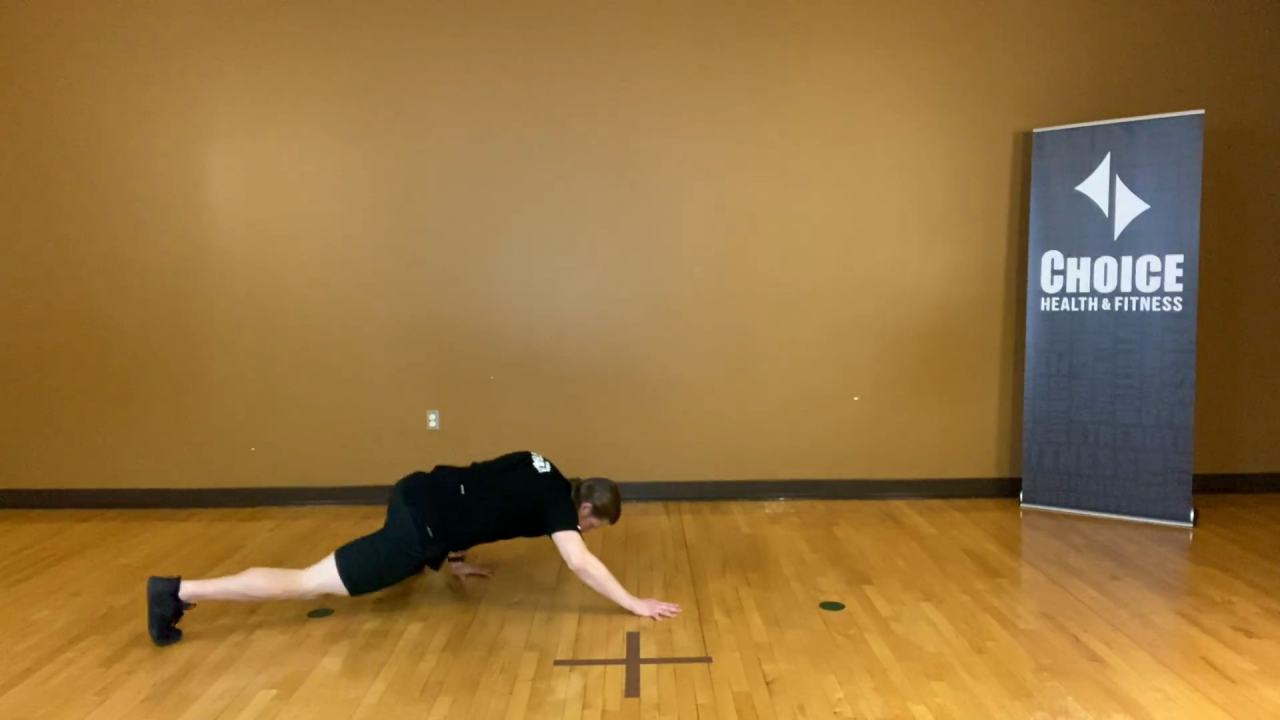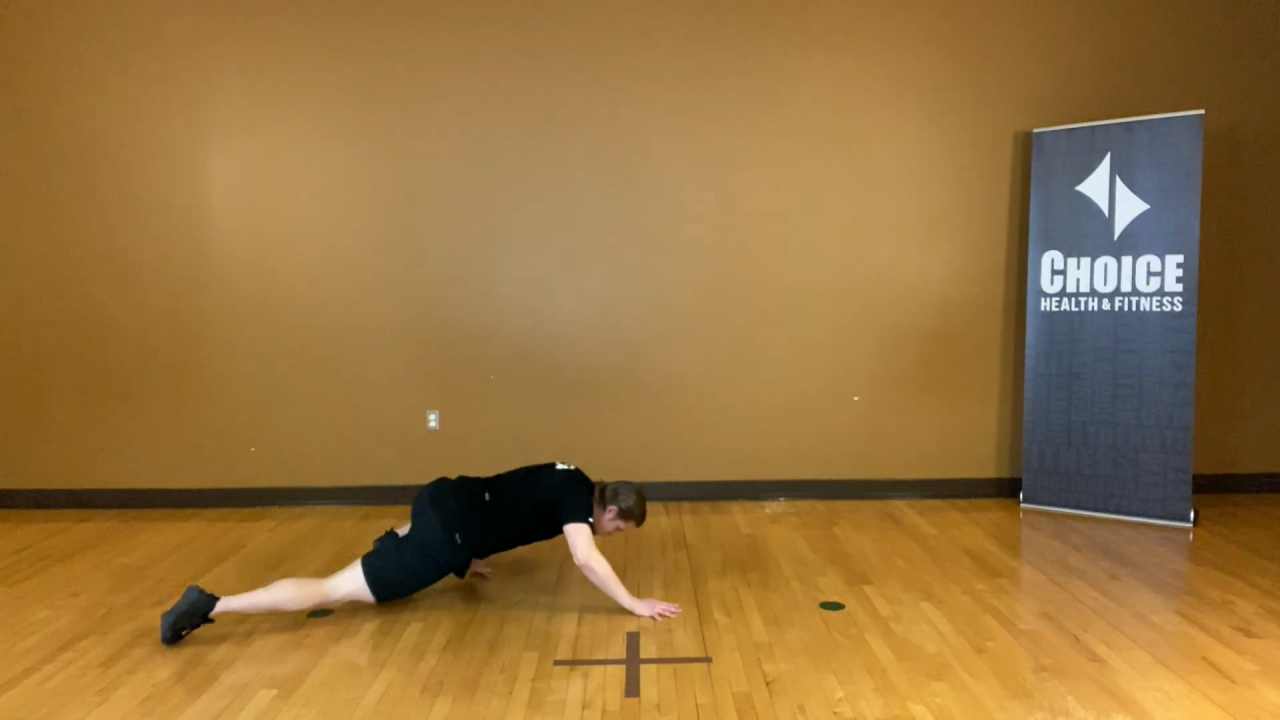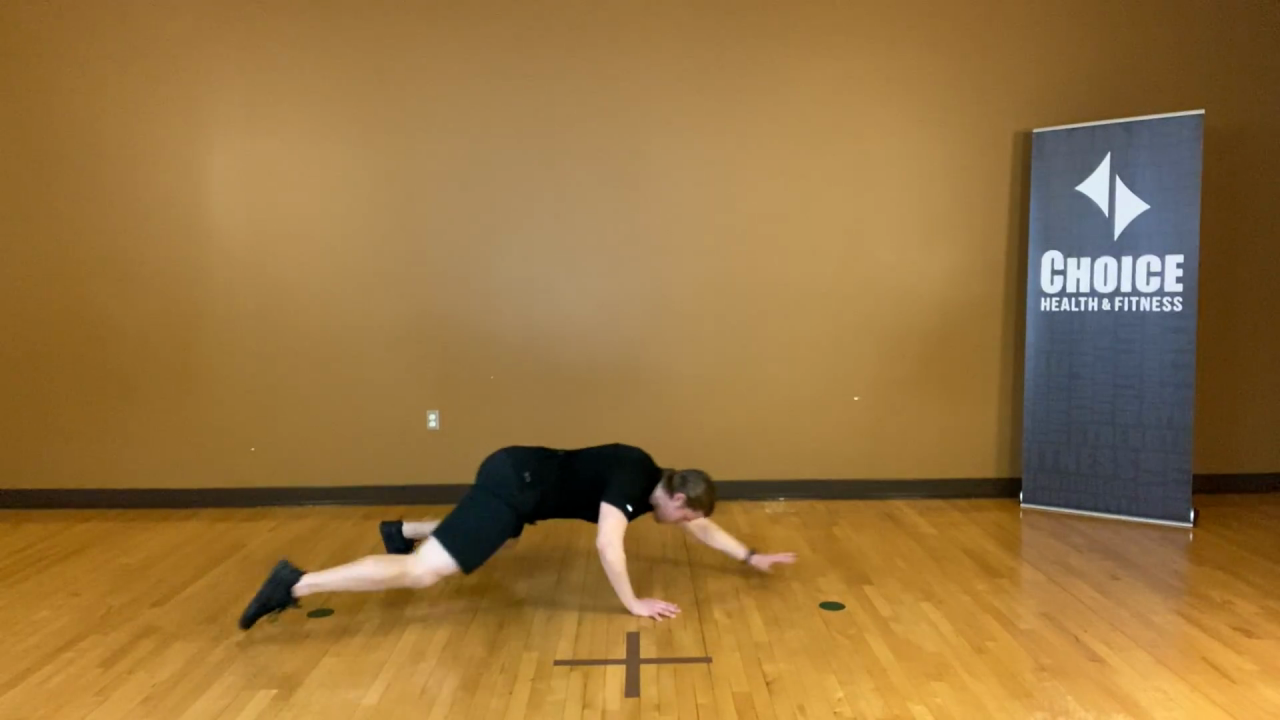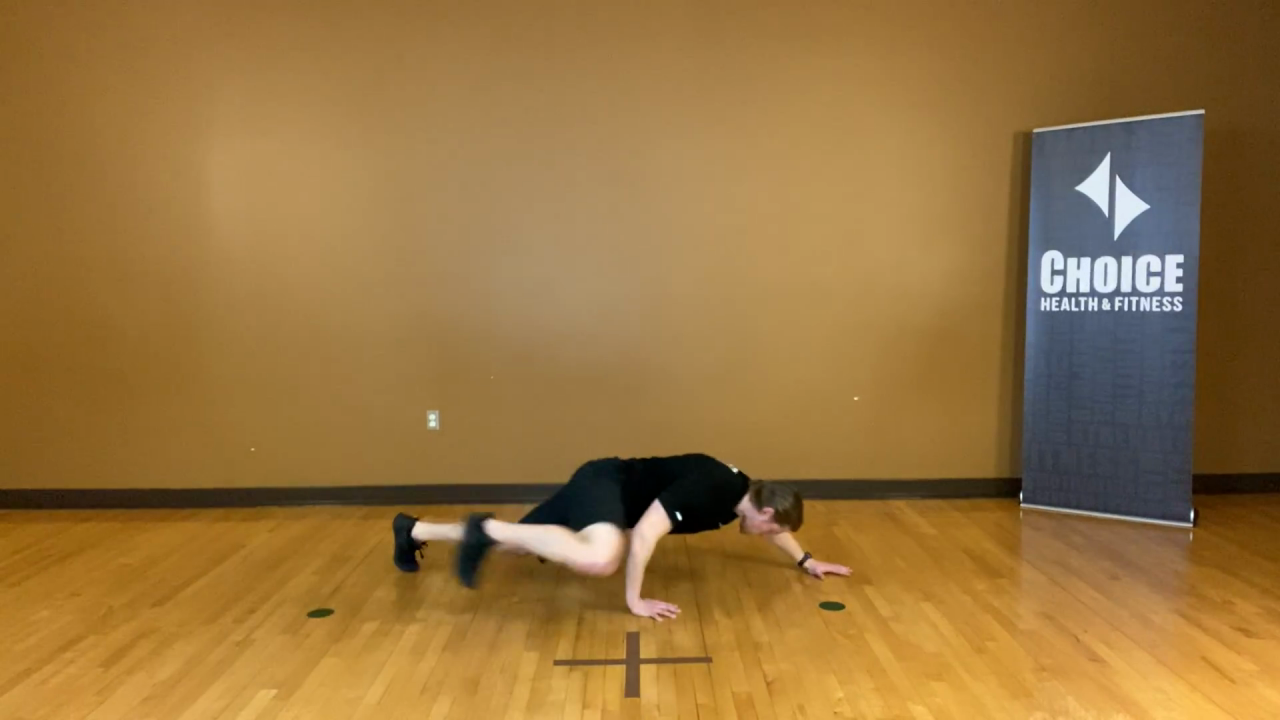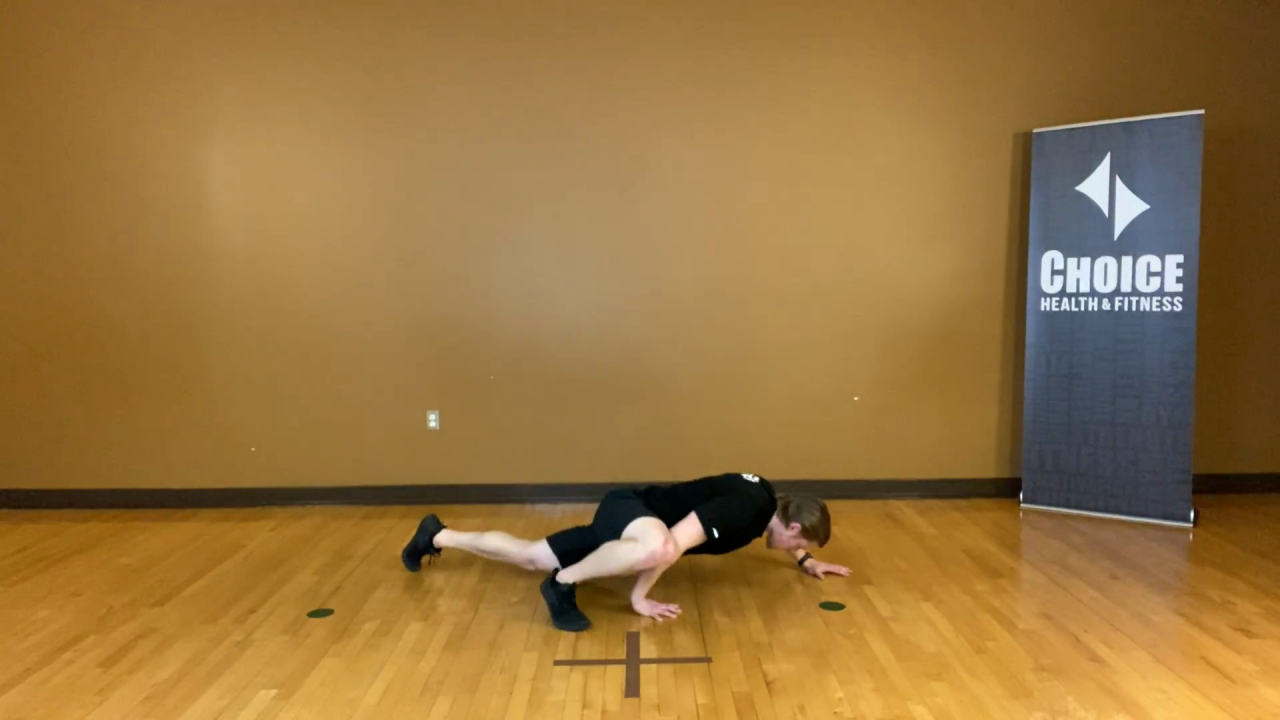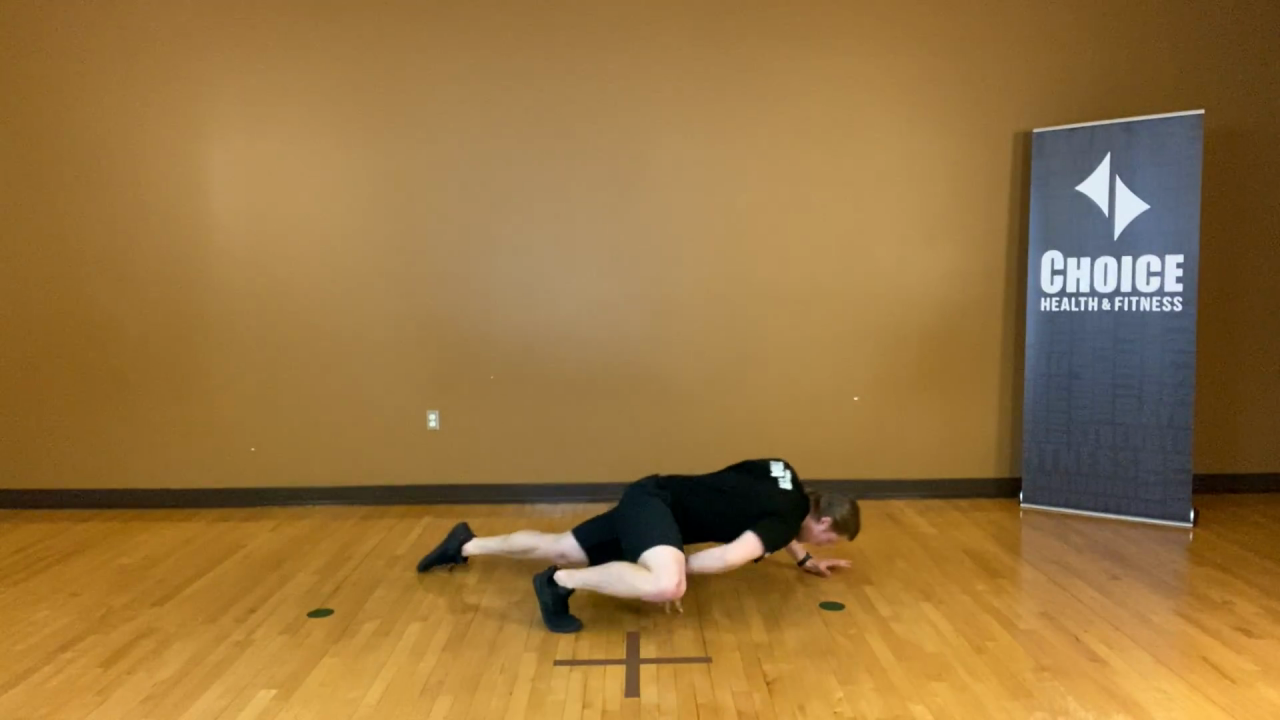
dt=0.4s
person 1, frame 1
left shoulder: (537, 470)
right shoulder: (556, 501)
right elbow: (580, 562)
left wrist: (458, 560)
right wrist: (634, 603)
left hip: (416, 489)
right hip: (417, 532)
right knee: (309, 583)
right ankle: (176, 591)
person 1, frame 2
left shoulder: (566, 478)
right shoulder: (578, 496)
right elbow: (585, 559)
left wrist: (470, 556)
right wrist: (633, 603)
left hip: (442, 496)
right hip: (443, 539)
right knee: (332, 590)
left ankle: (395, 539)
right ankle: (212, 605)
person 1, frame 3
left shoulder: (654, 482)
right shoulder: (631, 479)
left elbow: (697, 523)
right elbow: (608, 544)
left wrist: (750, 557)
right wrist: (632, 602)
left hip: (518, 473)
right hip: (514, 482)
right knee: (421, 571)
left ankle: (402, 531)
right ankle: (296, 583)
person 1, frame 4
left shoulder: (743, 493)
right shoulder: (707, 488)
left elbow: (772, 528)
right elbow: (645, 535)
left wrist: (805, 560)
right wrist: (635, 601)
left hip: (604, 486)
right hip: (602, 482)
left knee: (516, 540)
right knee: (600, 558)
left ankle: (413, 530)
right ankle: (488, 529)
person 1, frame 5
left shoulder: (767, 499)
right shoulder: (745, 507)
left elbow: (776, 532)
right elbow: (676, 542)
left wrist: (806, 562)
right wrist: (639, 598)
left hip: (629, 517)
right hip: (624, 511)
left knee: (529, 556)
right knee: (657, 547)
left ankle: (436, 535)
right ankle: (563, 584)
person 1, frame 6
left shoulder: (786, 476)
right shoulder: (784, 520)
right elbow: (730, 555)
left wrist: (803, 560)
right wrist: (676, 575)
left hip: (653, 495)
right hip: (651, 503)
left knee: (560, 548)
right knee: (666, 585)
left ankle: (467, 545)
right ankle: (560, 583)
